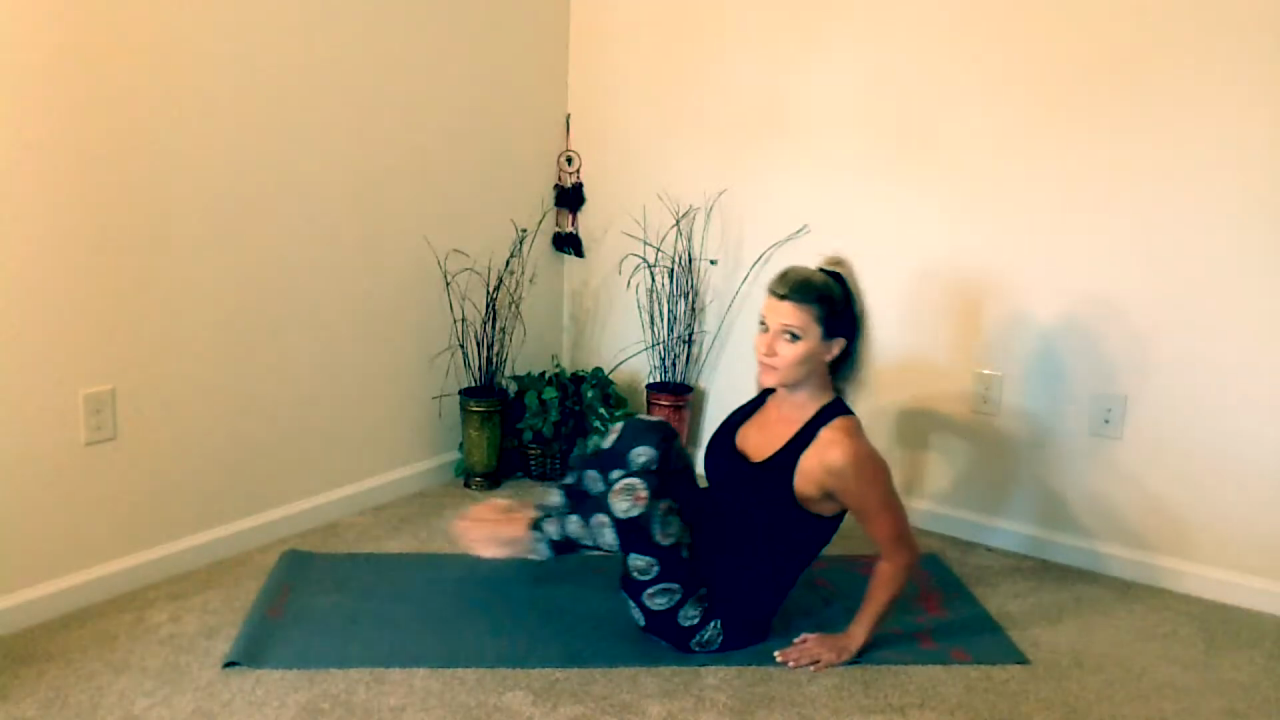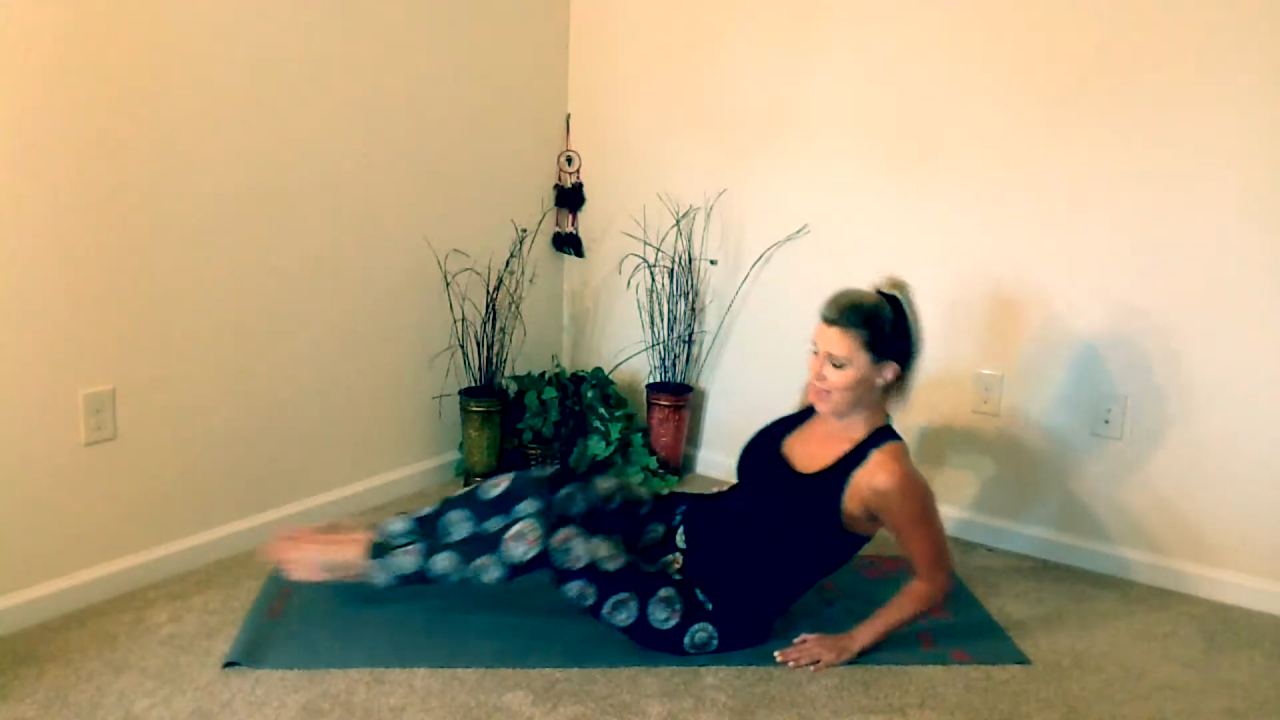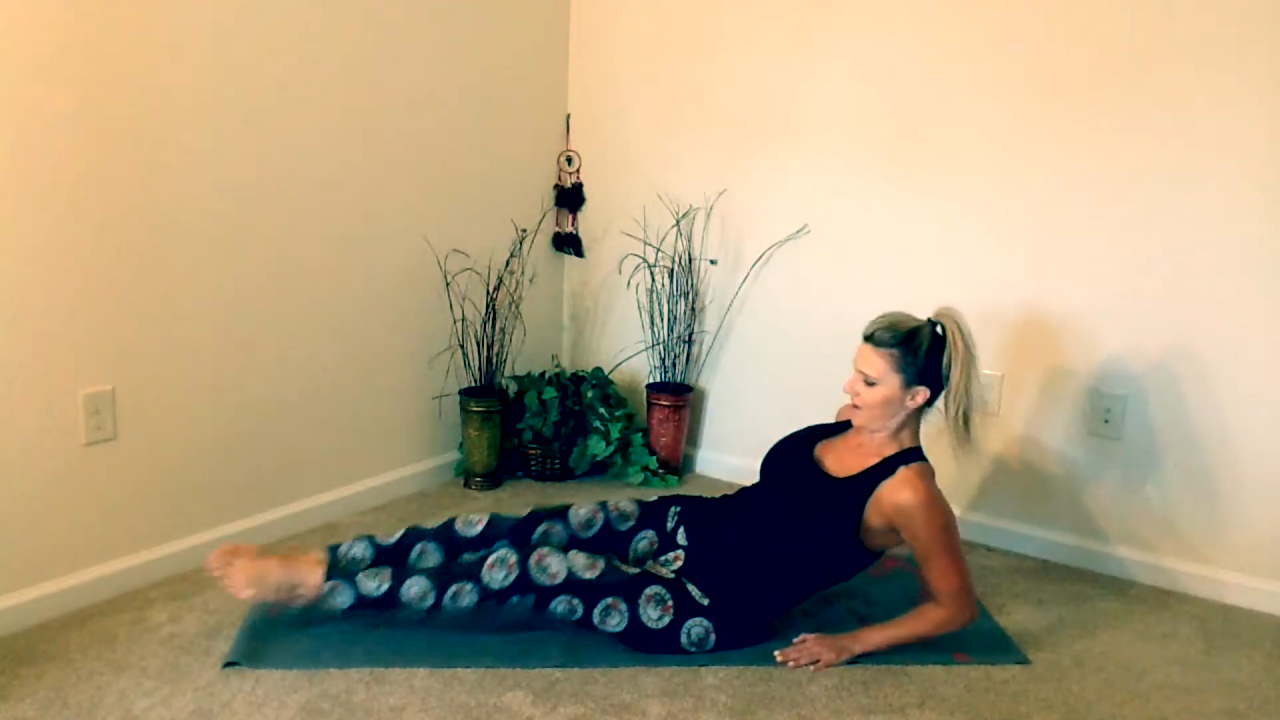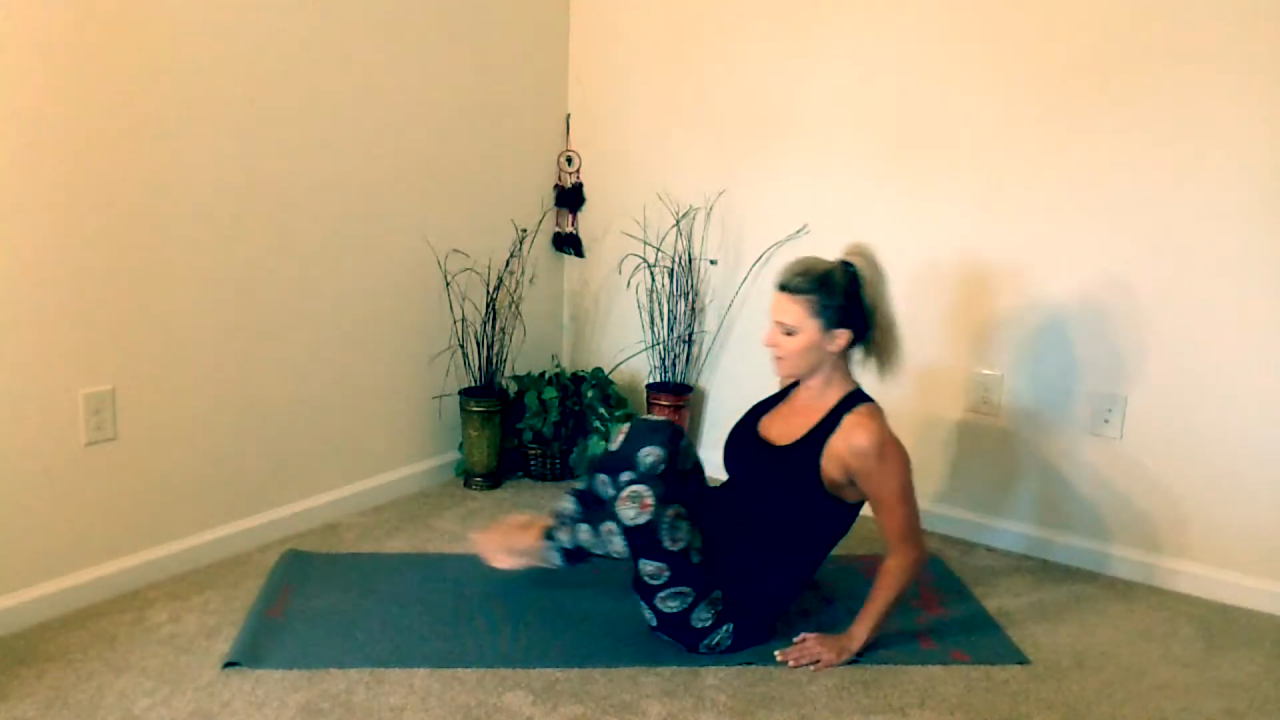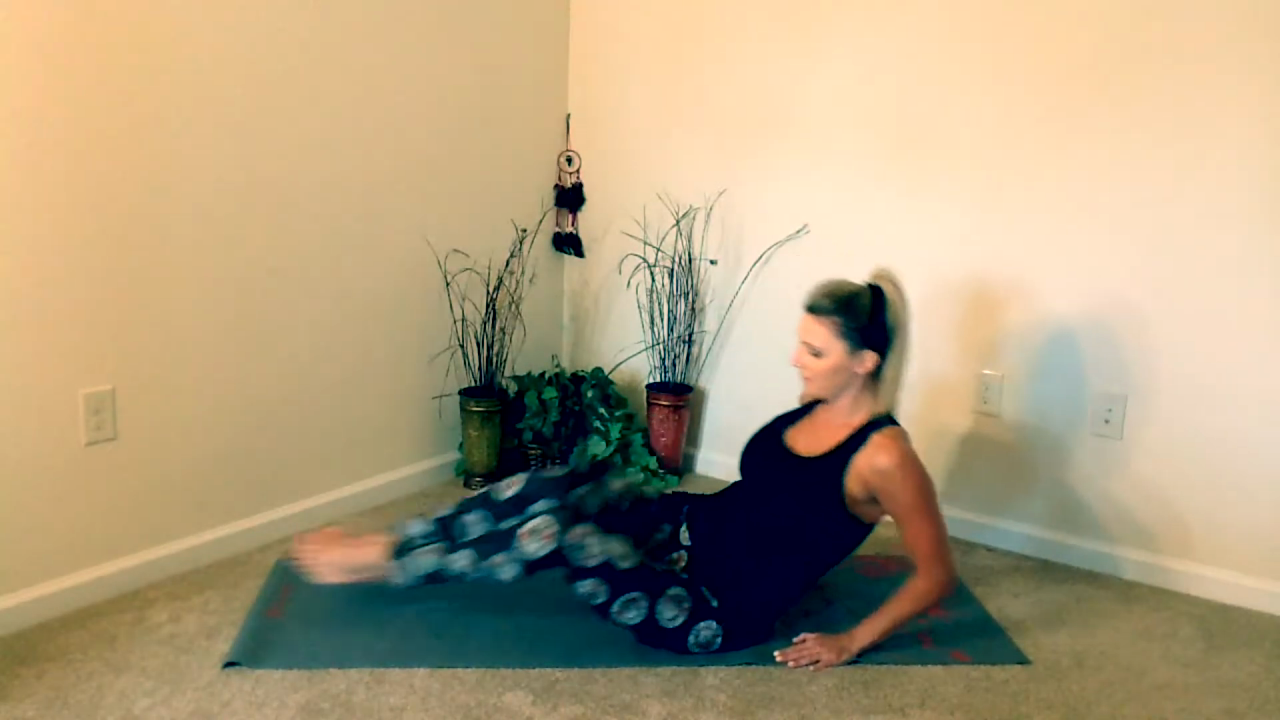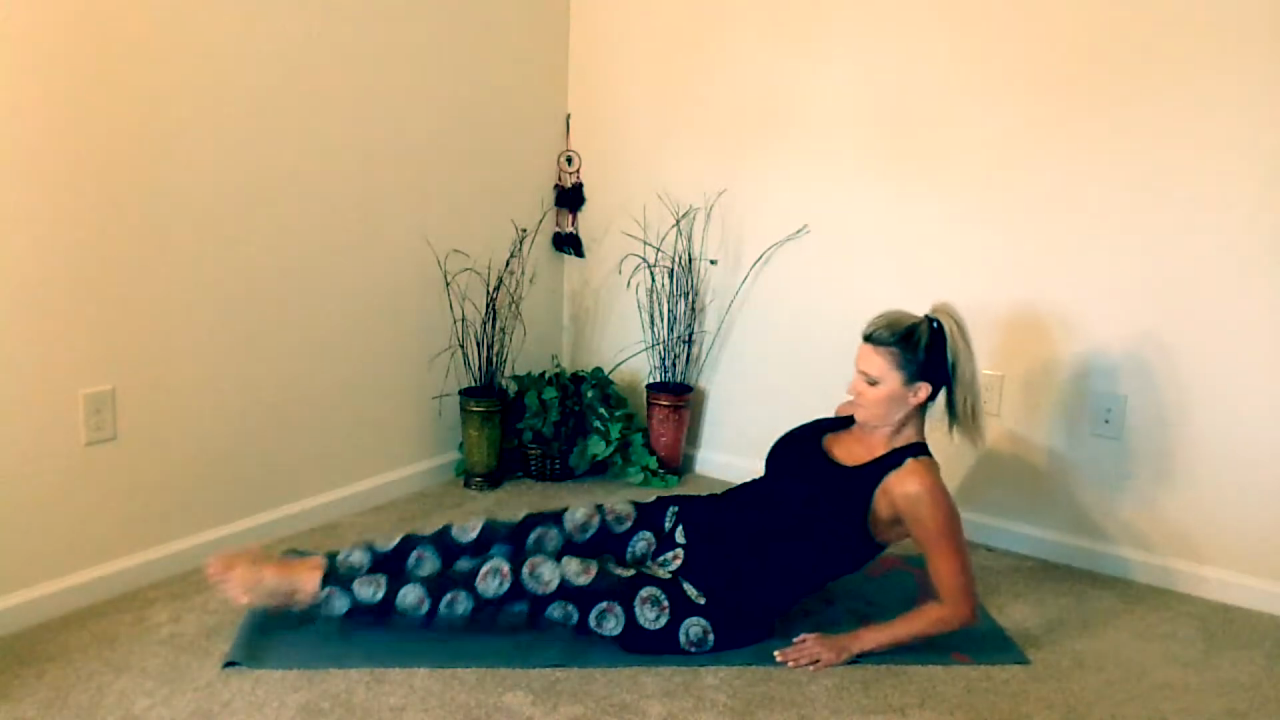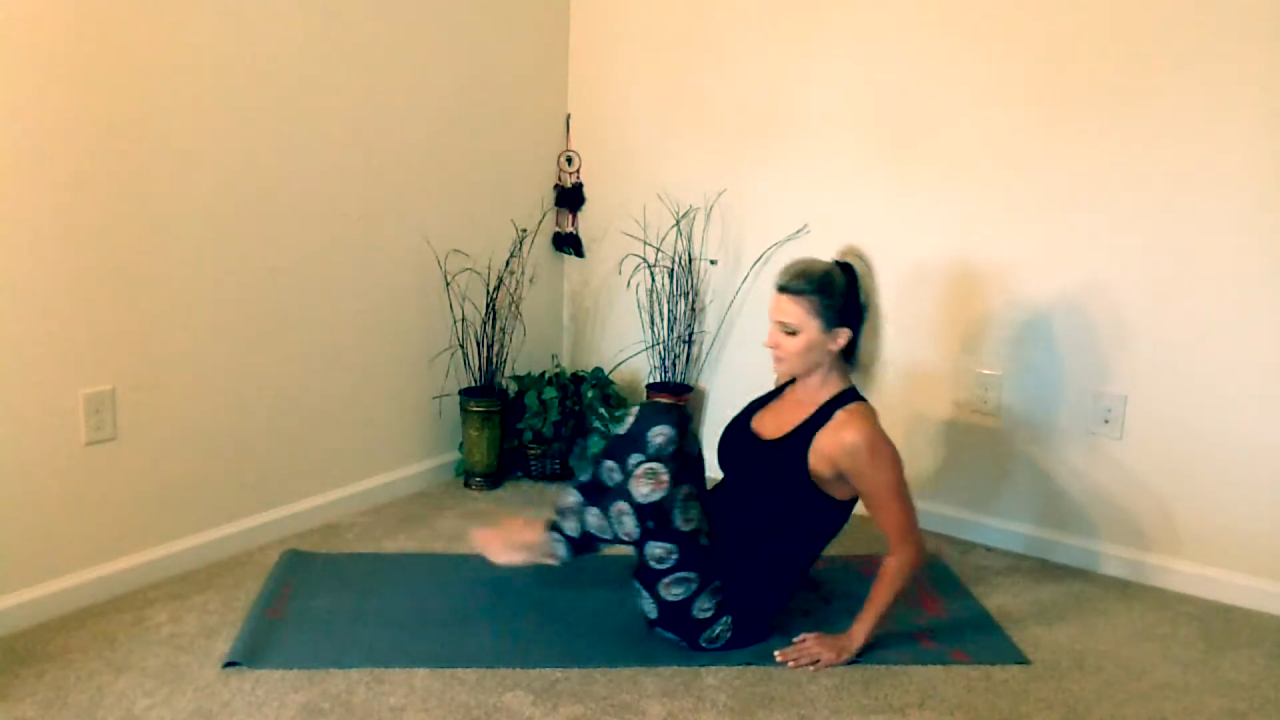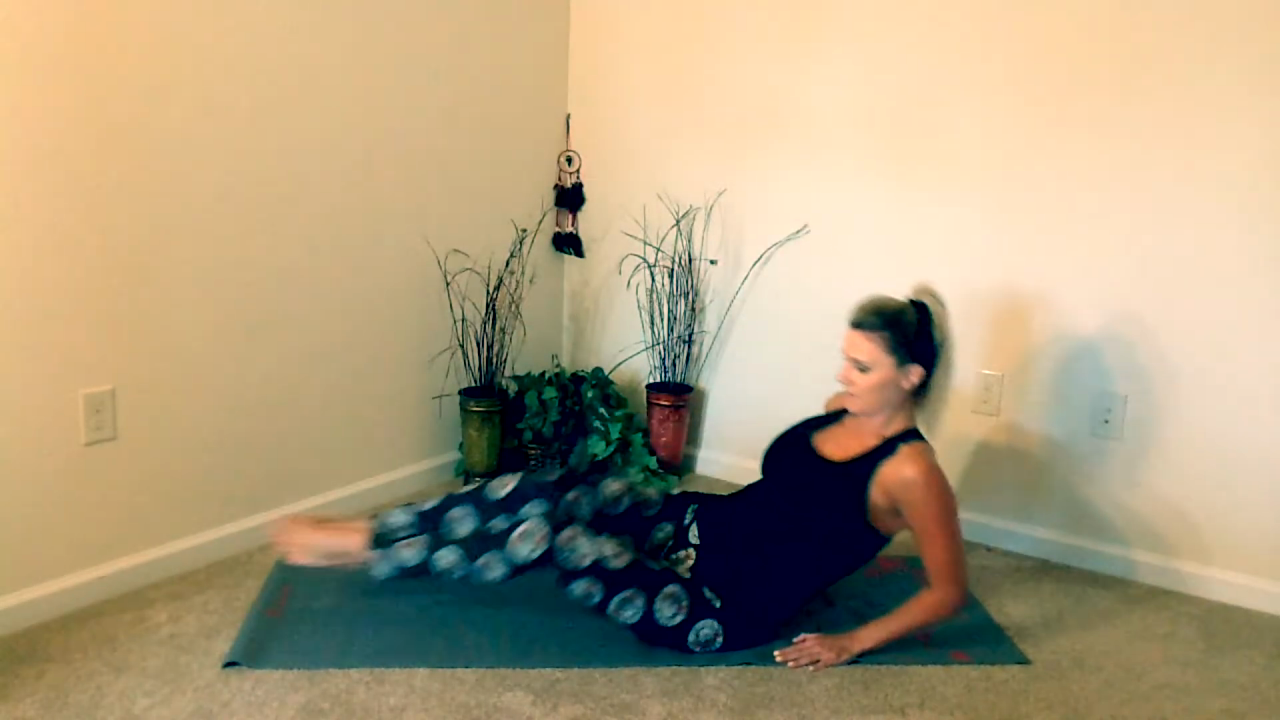
dt=0.4s
person 1, frame 1
left shoulder: (840, 452)
right shoulder: (778, 387)
left elbow: (899, 554)
left wrist: (850, 640)
left hip: (708, 617)
right hip: (703, 540)
left knee: (635, 478)
right knee: (642, 441)
left ankle: (540, 536)
right ankle: (550, 524)
person 1, frame 2
left shoulder: (885, 477)
right shoulder: (827, 401)
left elbow: (934, 578)
left wrist: (850, 641)
left hip: (712, 613)
right hip: (692, 527)
left knee: (546, 541)
right knee: (542, 493)
left ankle: (366, 559)
right ankle: (365, 546)
person 1, frame 3
left shoulder: (908, 495)
right shoulder: (852, 424)
left elbow: (956, 605)
left wrist: (850, 645)
left hip: (710, 612)
right hip: (686, 531)
left knee: (520, 567)
right knee: (511, 532)
left ankle: (312, 585)
right ankle: (316, 568)
person 1, frame 4
left shoulder: (862, 438)
right shoulder: (802, 387)
left elbow: (906, 551)
left wrist: (851, 641)
left hip: (719, 617)
right hip: (709, 541)
left knee: (642, 482)
right knee: (650, 440)
left ankle: (555, 542)
right ankle: (564, 532)
person 1, frame 5
left shoulder: (888, 461)
right shoulder: (822, 400)
left elbow: (935, 572)
left wrist: (850, 641)
left hip: (716, 613)
right hip: (695, 528)
left knee: (558, 534)
right knee: (555, 491)
left ankle: (392, 562)
right ankle: (389, 549)
person 1, frame 6
left shoulder: (914, 488)
right shoulder: (851, 420)
left elbow: (958, 605)
left wrist: (851, 645)
left hip: (712, 612)
right hip: (685, 530)
left knee: (512, 576)
right knee: (515, 536)
left ankle: (307, 590)
right ankle: (309, 576)
person 1, frame 7
left shoulder: (852, 436)
right shoulder: (795, 383)
left elbow: (906, 550)
left wrist: (851, 641)
left hip: (717, 613)
right hip: (713, 547)
left knee: (655, 448)
right knee: (657, 422)
left ankle: (559, 541)
right ankle: (565, 530)
person 1, frame 8
left shoulder: (910, 474)
right shoulder: (846, 408)
left elbow: (948, 591)
left wrist: (849, 641)
left hip: (720, 609)
right hip: (700, 526)
left knee: (547, 536)
right knee: (542, 494)
left ankle: (358, 547)
right ankle: (365, 536)
